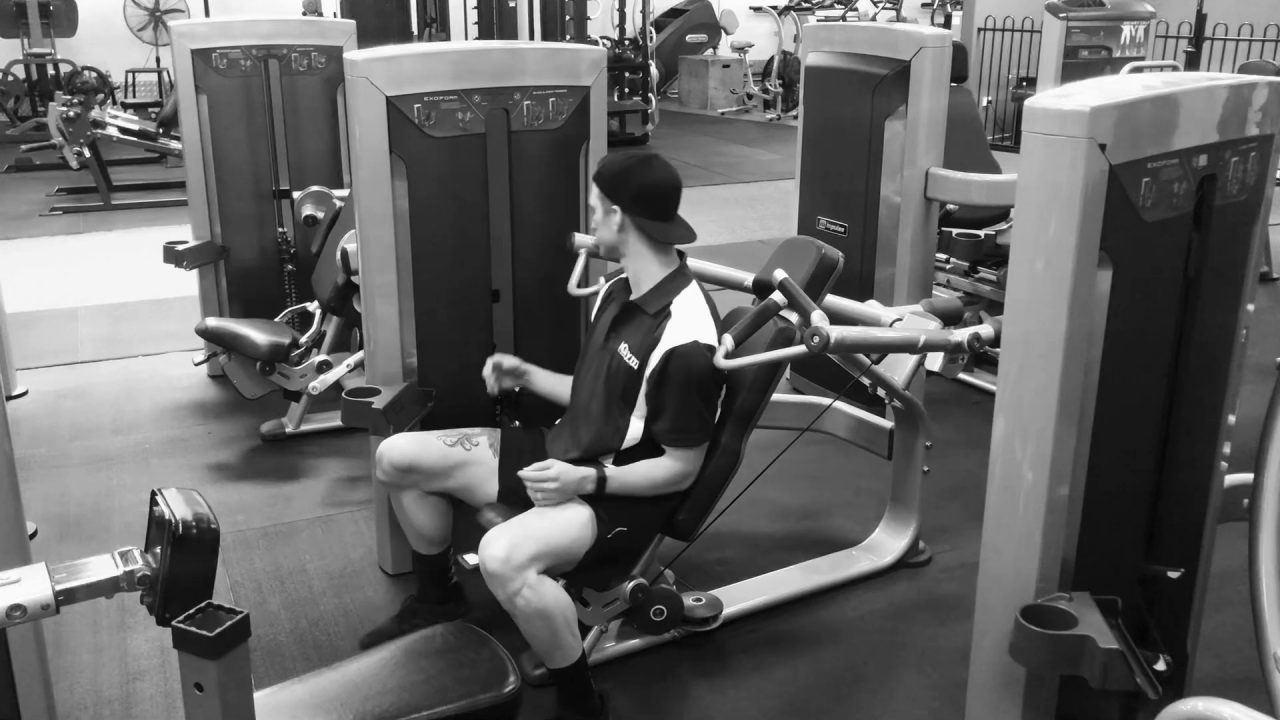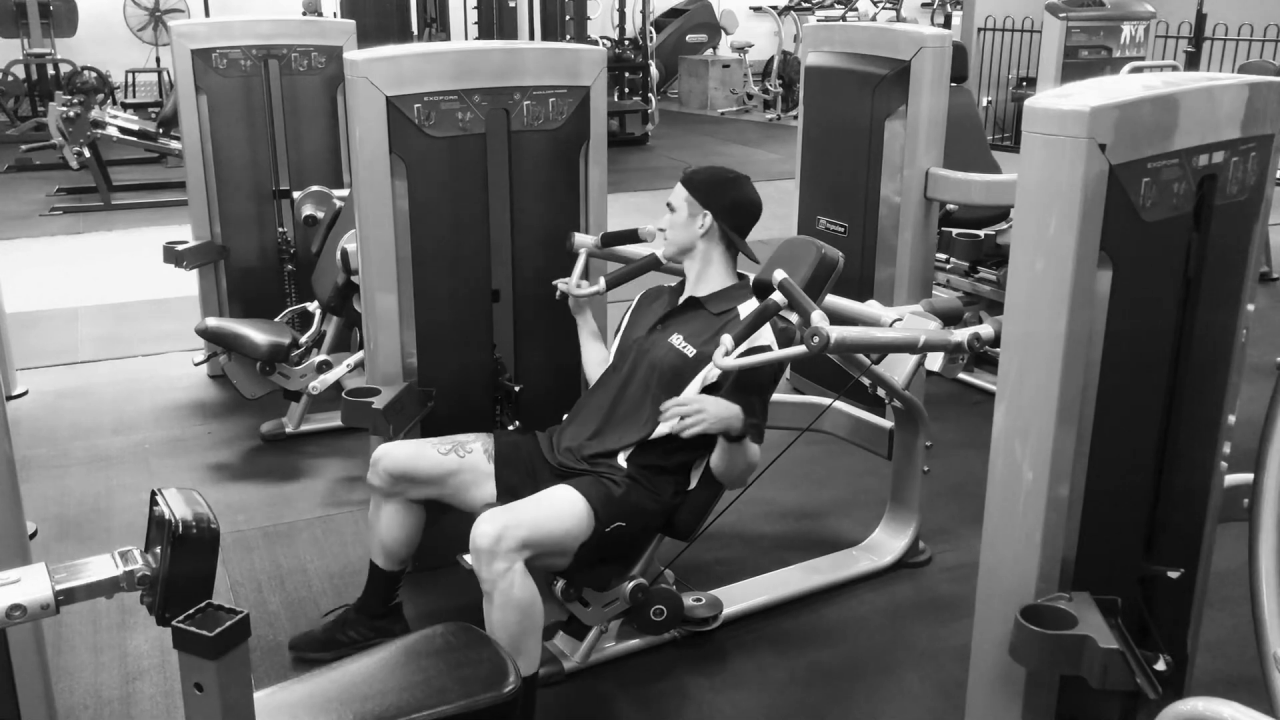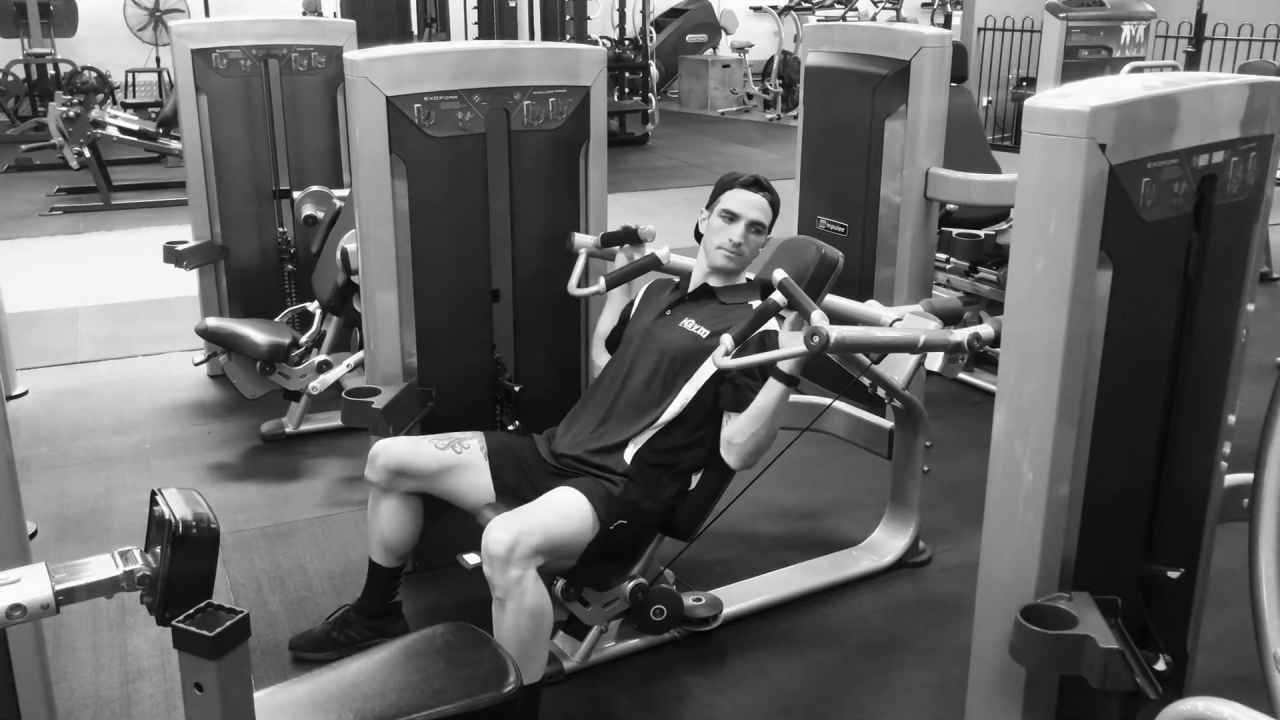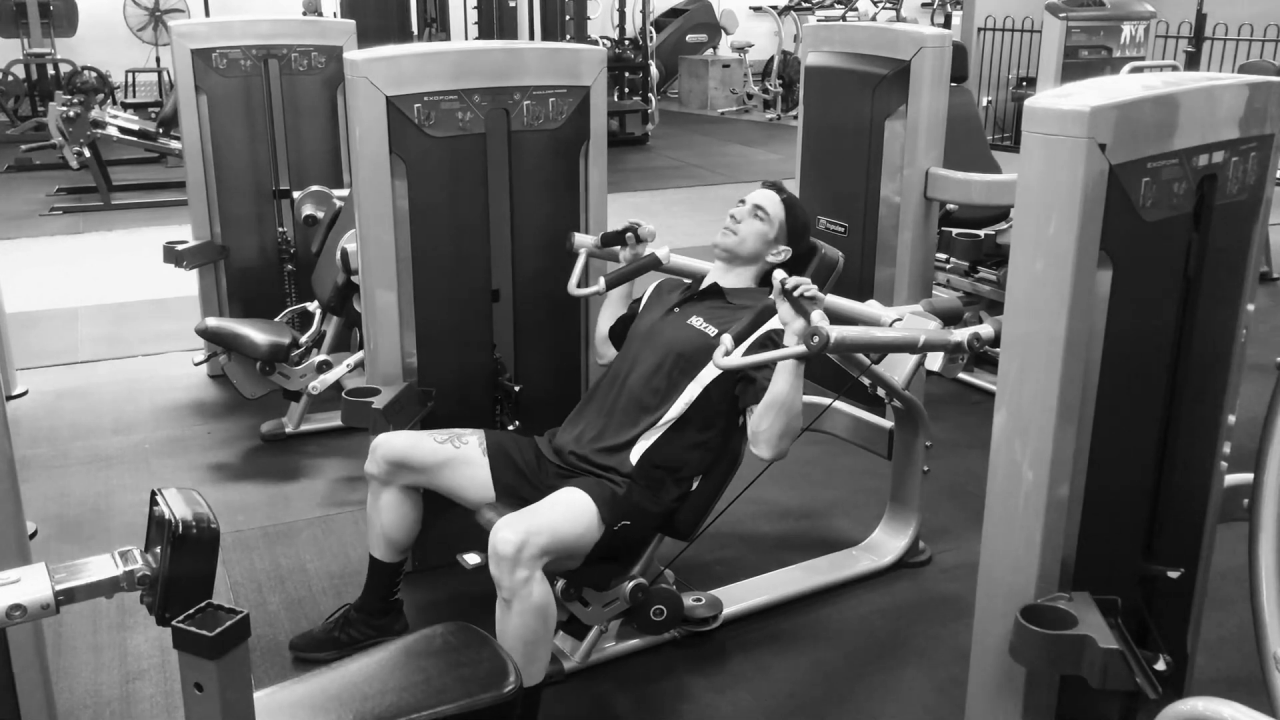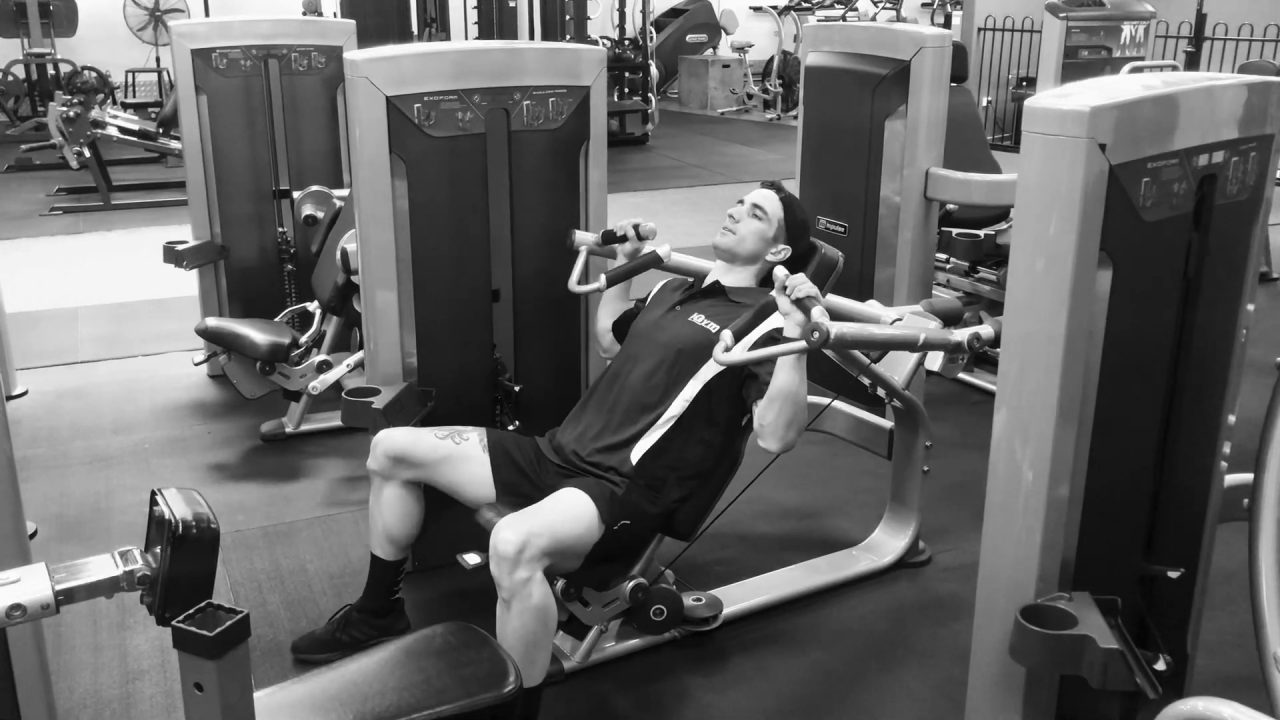
dt=0.7s
person 1, frame 1
left shoulder: (686, 338)
right shoulder: (619, 290)
left elbow: (679, 468)
left wrist: (592, 481)
right wrist: (528, 376)
left hip: (624, 492)
right hip: (564, 452)
left knee: (503, 556)
right knee: (398, 457)
right ankle: (437, 600)
person 1, frame 2
left shoulder: (747, 337)
right shoulder: (658, 299)
left elbow: (734, 475)
left wrist: (732, 426)
right wrist: (583, 317)
left hip: (630, 489)
right hip: (563, 450)
left knee: (495, 538)
right knee: (392, 465)
right ankle: (376, 615)
person 1, frame 3
left shoulder: (753, 325)
right shoulder: (661, 290)
left elbow: (738, 451)
left wrist: (786, 372)
right wrist: (624, 275)
left hip: (627, 486)
right hip: (558, 452)
left knee: (506, 544)
right knee: (389, 459)
right ankle: (375, 614)
person 1, frame 4
left shoulder: (760, 325)
right shoulder: (670, 290)
left elbow: (768, 443)
left wrist: (795, 344)
right wrist: (626, 269)
left hip: (628, 488)
right hip: (560, 453)
left knee: (514, 544)
right knee: (390, 454)
right ankle: (377, 612)
person 1, frame 5
left shoulder: (761, 324)
right shoulder: (675, 290)
left elbow: (776, 436)
right elbow: (608, 340)
left wrist: (796, 333)
right wrist: (623, 264)
left hip: (627, 488)
right hip: (560, 453)
left knee: (515, 544)
right knee: (392, 450)
right ankle: (378, 612)
